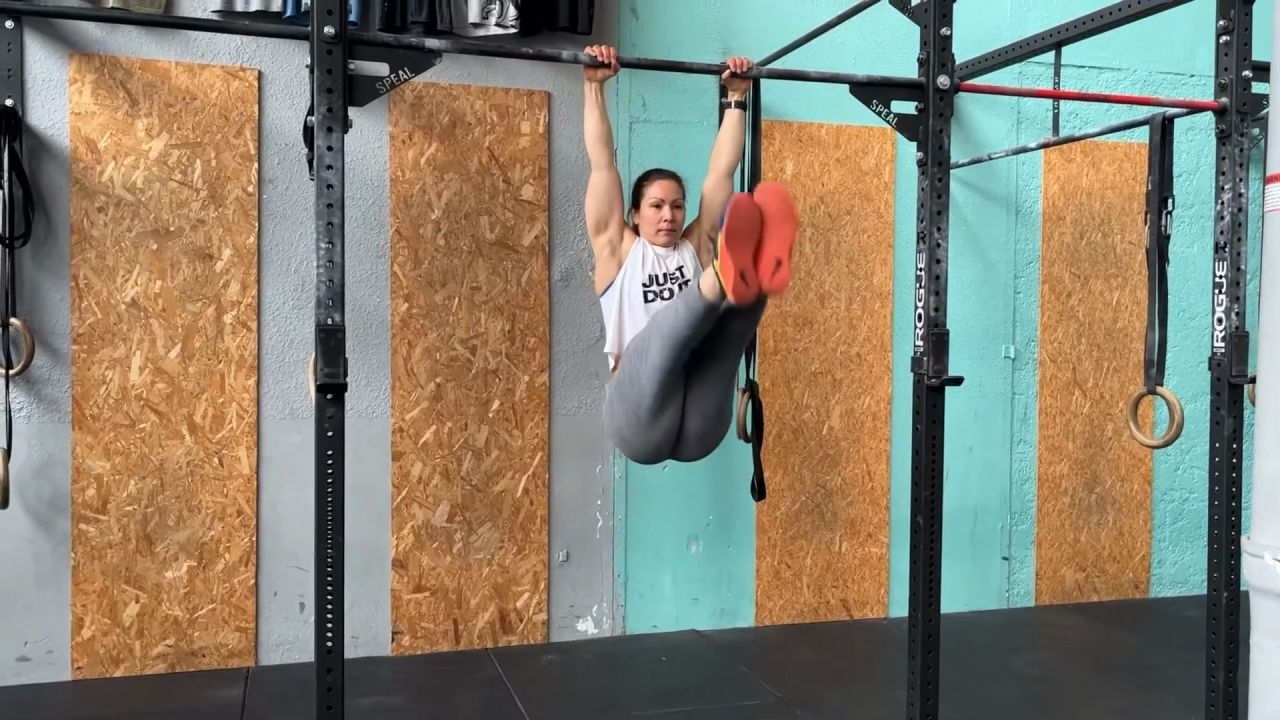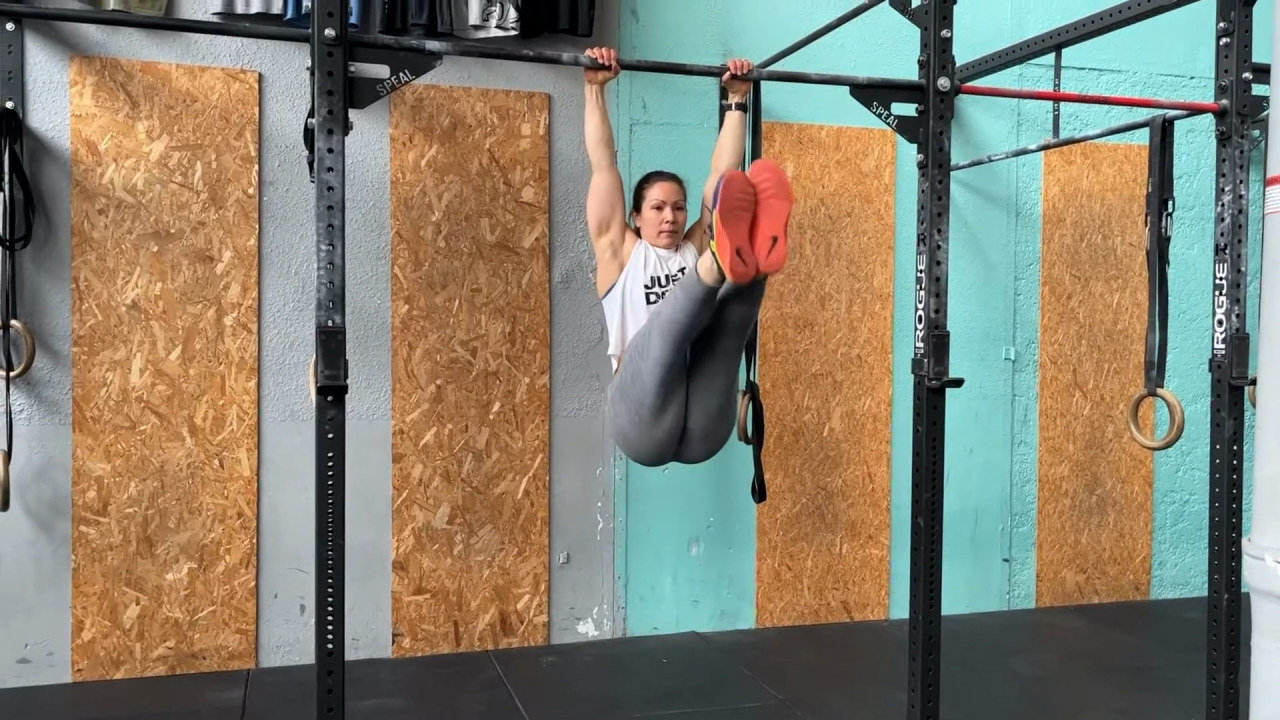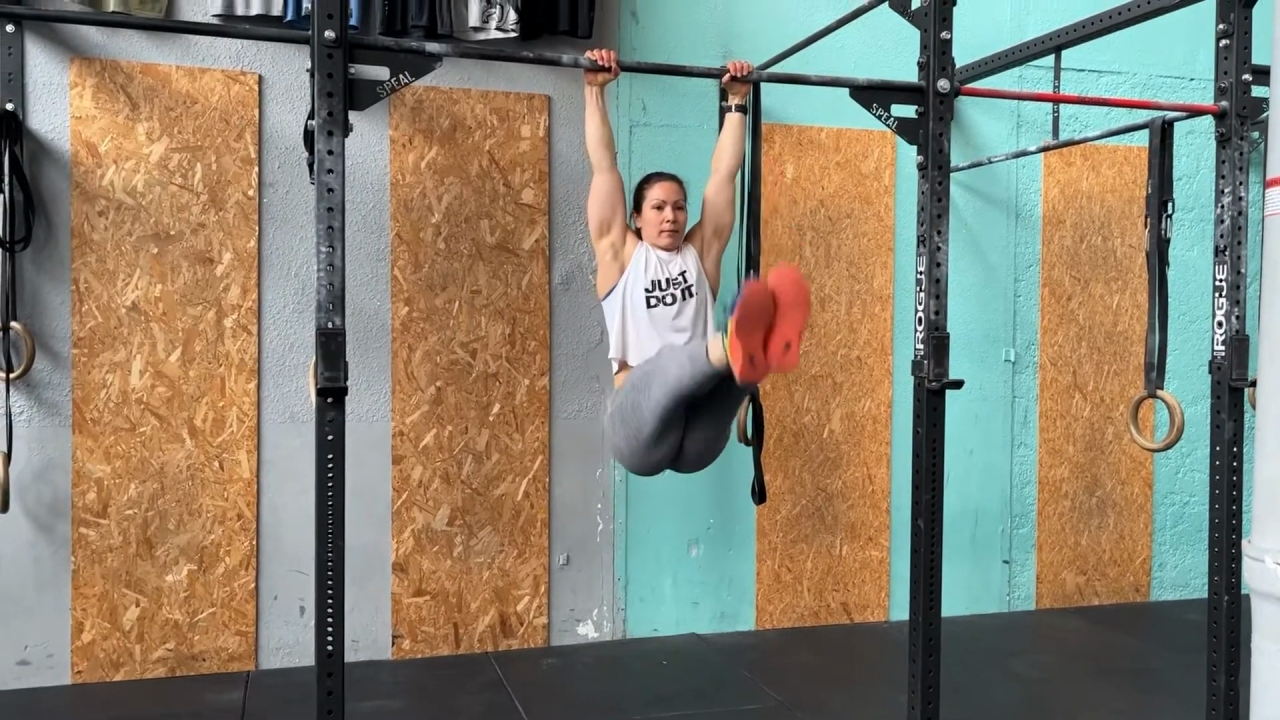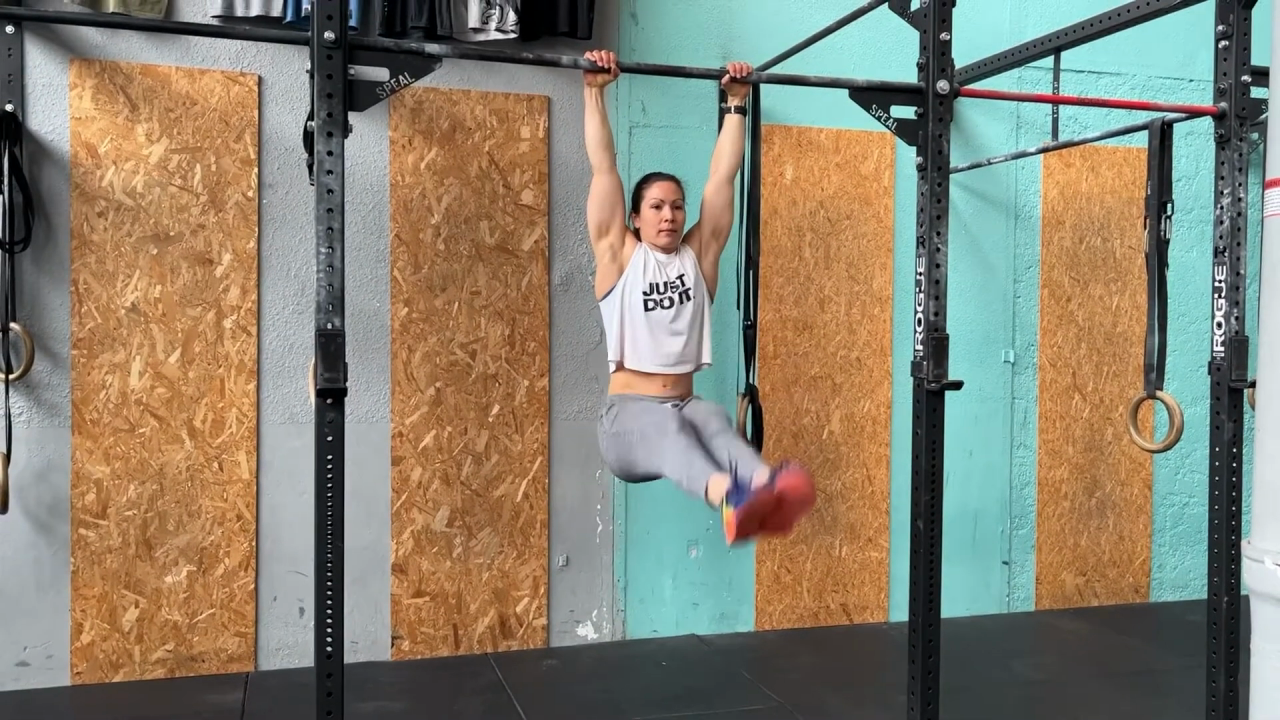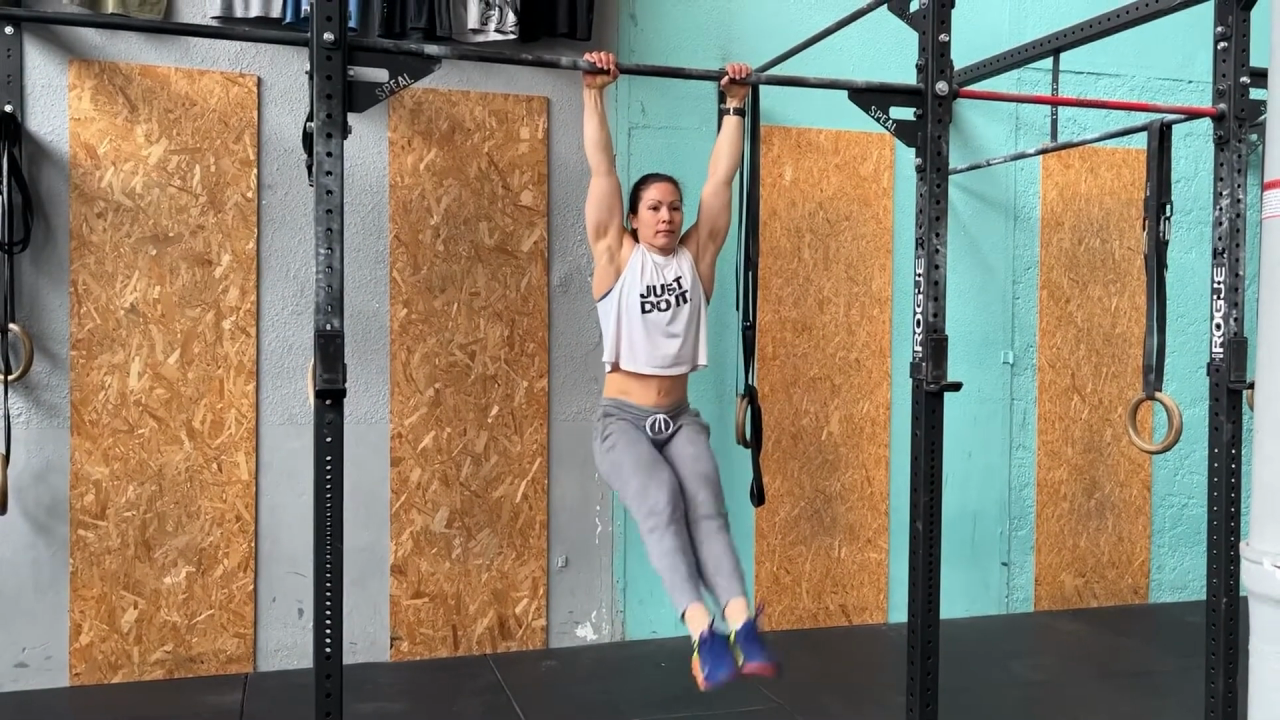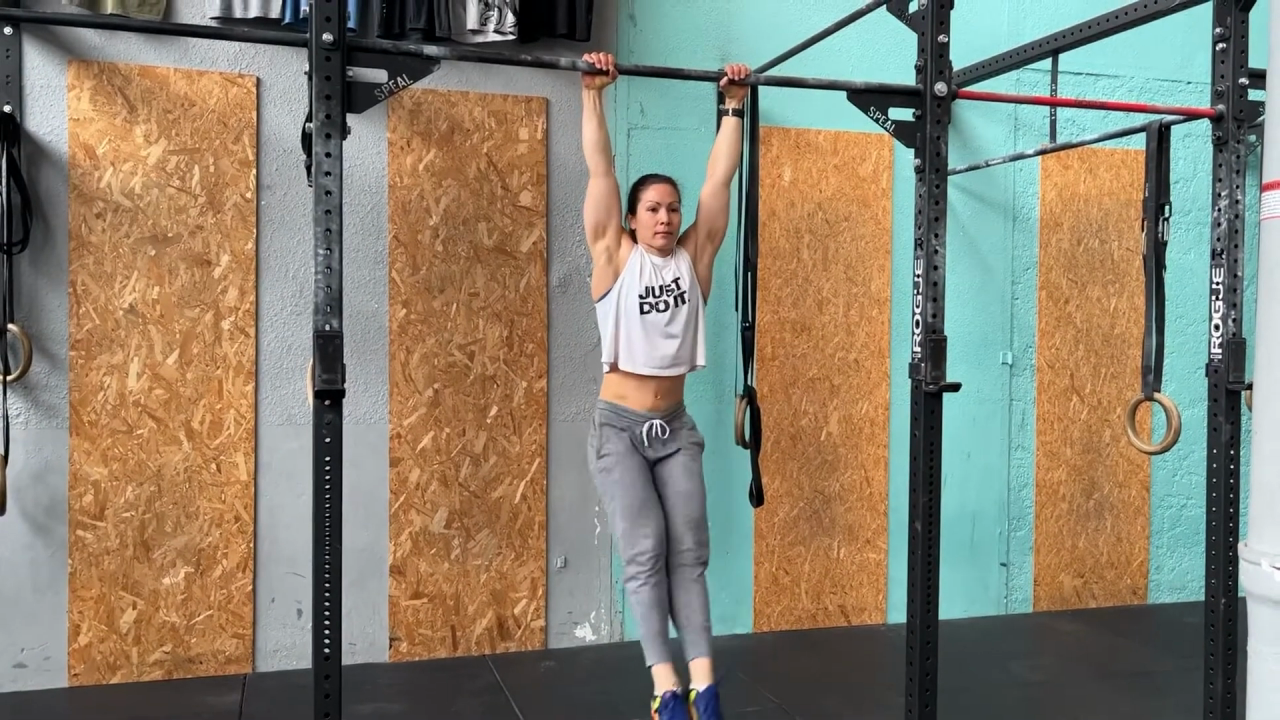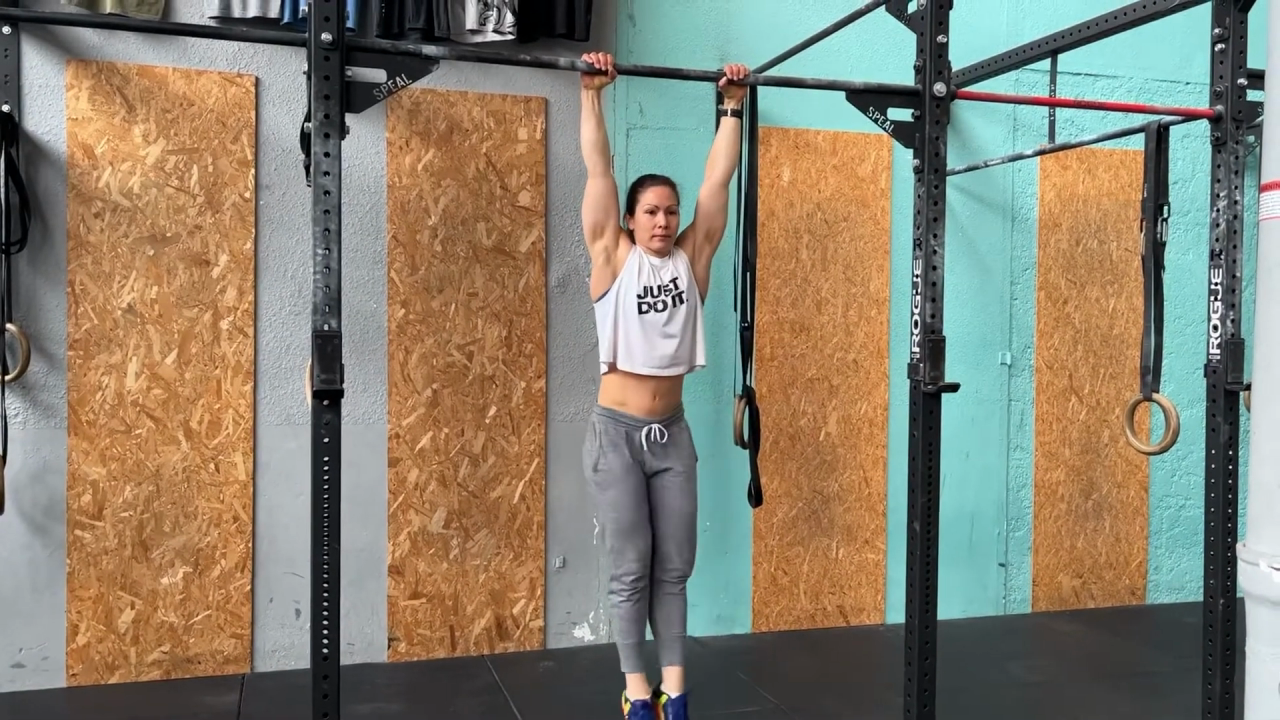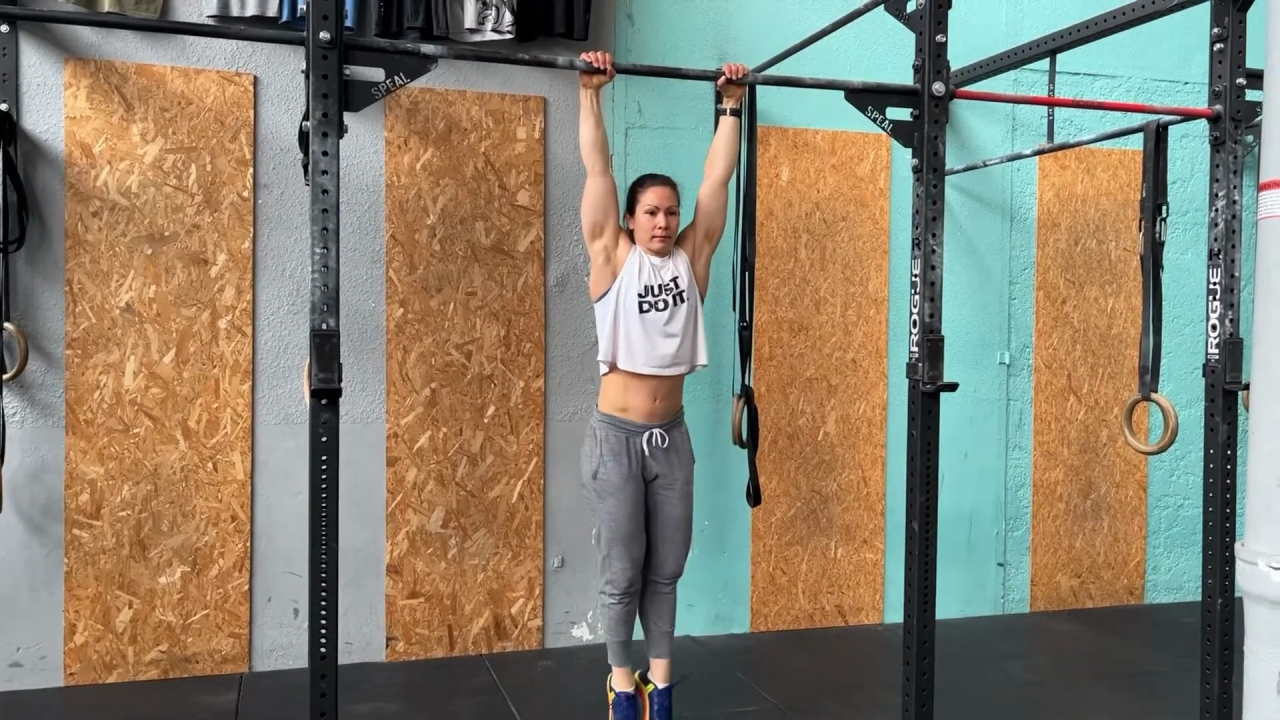
dt=0.2s
person 1, frame 1
left shoulder: (697, 249)
right shoulder: (617, 251)
left elbow: (722, 170)
right elbow: (602, 163)
left wrist: (736, 97)
right wrist: (595, 87)
left hip: (698, 424)
right hip: (641, 414)
left knee: (716, 327)
right knee: (669, 325)
left ankle: (747, 280)
right ankle: (728, 278)
person 1, frame 2
left shoulder: (697, 248)
right shoulder: (620, 253)
left elbow: (722, 172)
right elbow: (603, 164)
left wrist: (737, 100)
right wrist: (595, 88)
left hip: (702, 428)
right hip: (646, 420)
left knee: (730, 307)
right knee: (671, 314)
left ankle: (747, 258)
right ankle: (724, 259)
person 1, frame 3
left shoulder: (701, 254)
right shoulder: (620, 254)
left elbow: (724, 174)
right elbow: (604, 167)
left wrist: (737, 101)
right wrist: (595, 91)
left hip: (697, 436)
right hip: (641, 428)
left knee: (728, 351)
right knee: (670, 359)
left ankle: (755, 346)
right ankle: (736, 349)
person 1, frame 4
left shoulder: (697, 256)
right shoulder: (619, 255)
left elbow: (722, 179)
right elbow: (603, 171)
left wrist: (736, 104)
right wrist: (595, 92)
left hip: (682, 412)
right hip: (627, 421)
left knee: (712, 426)
right knee: (662, 429)
left ankle: (766, 487)
right ankle: (735, 495)
person 1, frame 5
left shoulder: (694, 256)
right shoulder: (615, 254)
left elbow: (720, 183)
right elbow: (601, 170)
left wrist: (735, 105)
right wrist: (595, 96)
left hip: (680, 422)
right hip: (620, 423)
left knee: (707, 509)
right knee: (660, 508)
left ankle: (744, 630)
right ankle: (705, 635)
person 1, frame 6
left shoulder: (694, 256)
right shoulder: (614, 256)
left elbow: (719, 179)
right elbow: (599, 170)
left wrist: (733, 108)
right wrist: (592, 94)
left hip: (675, 429)
right hip: (618, 429)
left knee: (690, 553)
right knee: (646, 552)
person 1, frame 7
left shoulder: (692, 257)
right shoulder: (612, 257)
left elbow: (718, 180)
right elbow: (597, 172)
left wrist: (732, 106)
right wrist: (591, 93)
left hip: (672, 433)
right hip: (616, 433)
left knee: (674, 572)
right knee: (631, 572)
person 1, frame 8
left shoulder: (691, 257)
right shoulder: (613, 256)
left elbow: (717, 180)
right elbow: (597, 171)
left wrist: (731, 106)
right wrist: (590, 92)
left hip: (671, 436)
right hip: (616, 437)
left knee: (665, 572)
right knee: (623, 575)
